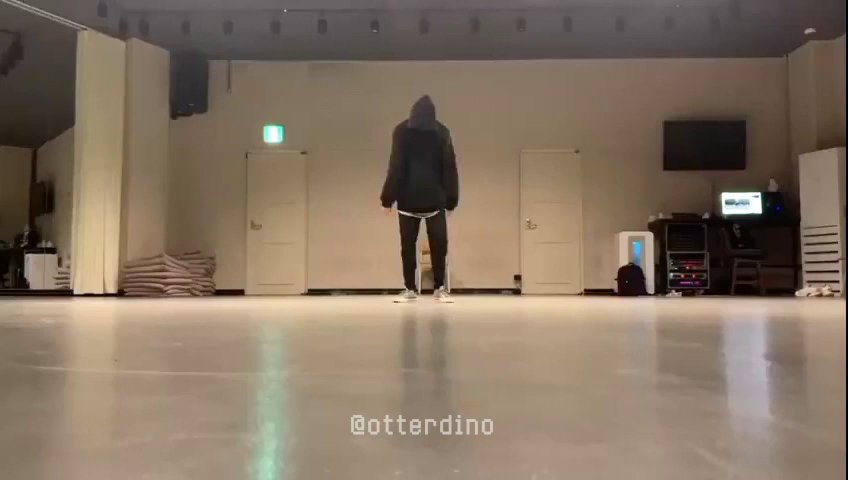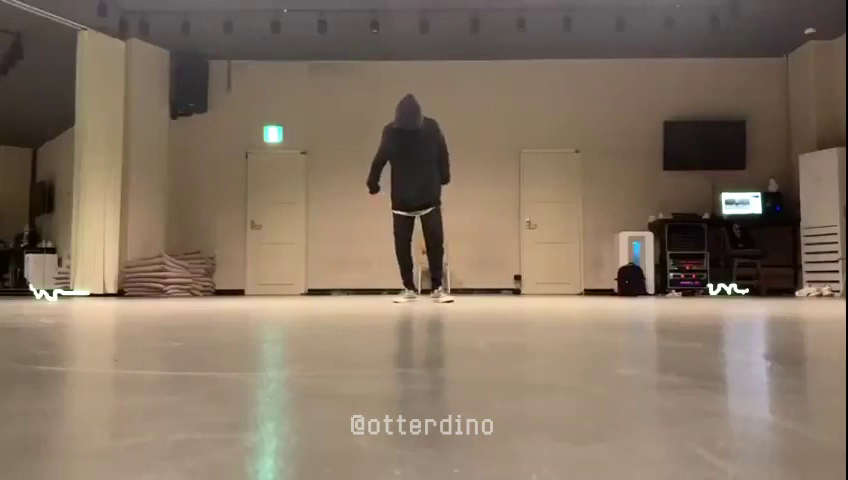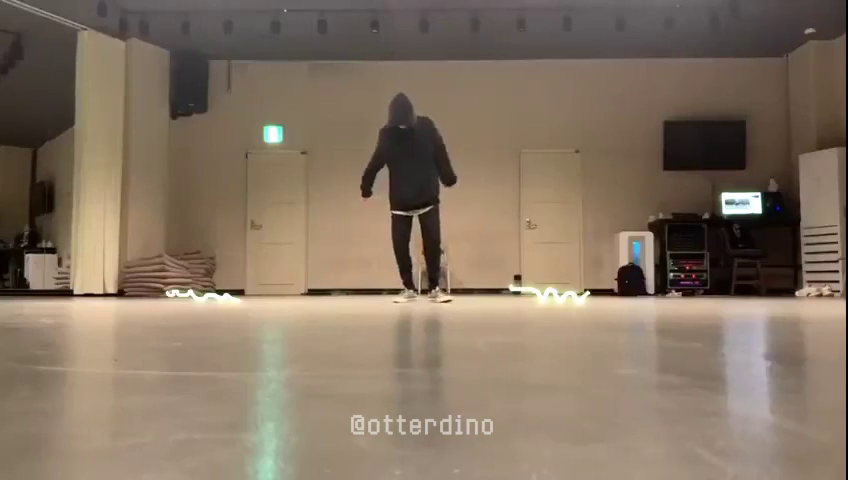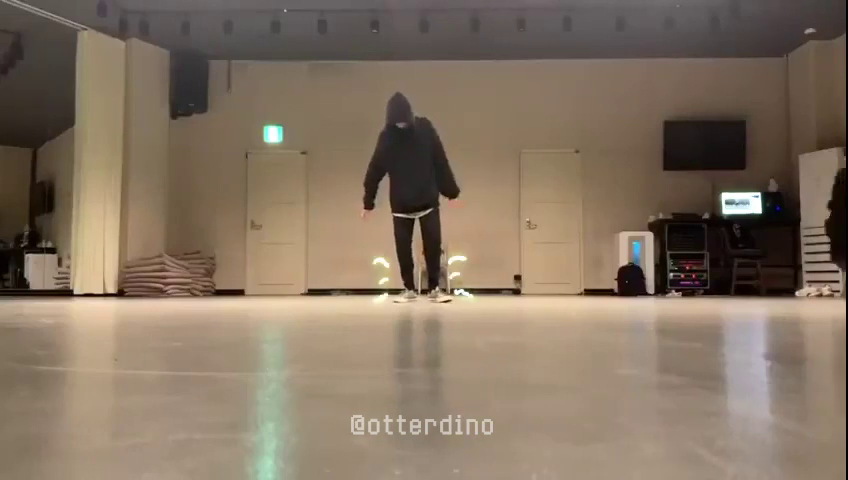
dt=0.2s
person 1, frame 1
left shoulder: (441, 133)
right shoulder: (402, 132)
left elbow: (449, 168)
right elbow: (395, 166)
left wrist: (451, 199)
right wrist: (388, 197)
left hip: (435, 199)
right hip: (408, 200)
left knee: (439, 244)
right knee: (407, 245)
left ankle: (440, 288)
right ankle: (410, 288)
person 1, frame 2
left shoulder: (431, 128)
right shoulder: (391, 132)
left elbow: (442, 157)
right elbow: (380, 160)
left wrist: (443, 178)
right wrist: (372, 185)
left hip: (429, 197)
right hip: (402, 199)
left knee: (435, 242)
right knee: (402, 244)
left ankle: (437, 288)
right ankle: (409, 288)
person 1, frame 3
left shoulder: (427, 127)
right shoulder: (387, 134)
left elbow: (441, 157)
right elbow: (376, 163)
left wrist: (449, 179)
right wrist: (366, 188)
left hip: (427, 196)
right hip: (400, 199)
left knee: (433, 243)
right knee: (400, 244)
left ankle: (435, 287)
right ankle: (408, 288)
person 1, frame 4
left shoulder: (425, 128)
right shoulder: (386, 136)
left elbow: (440, 161)
right elbow: (376, 168)
left wrist: (450, 190)
right wrist: (369, 201)
left hip: (428, 198)
right hip: (400, 201)
left knee: (433, 243)
right knee: (402, 245)
left ankle: (434, 287)
right ankle: (408, 288)
